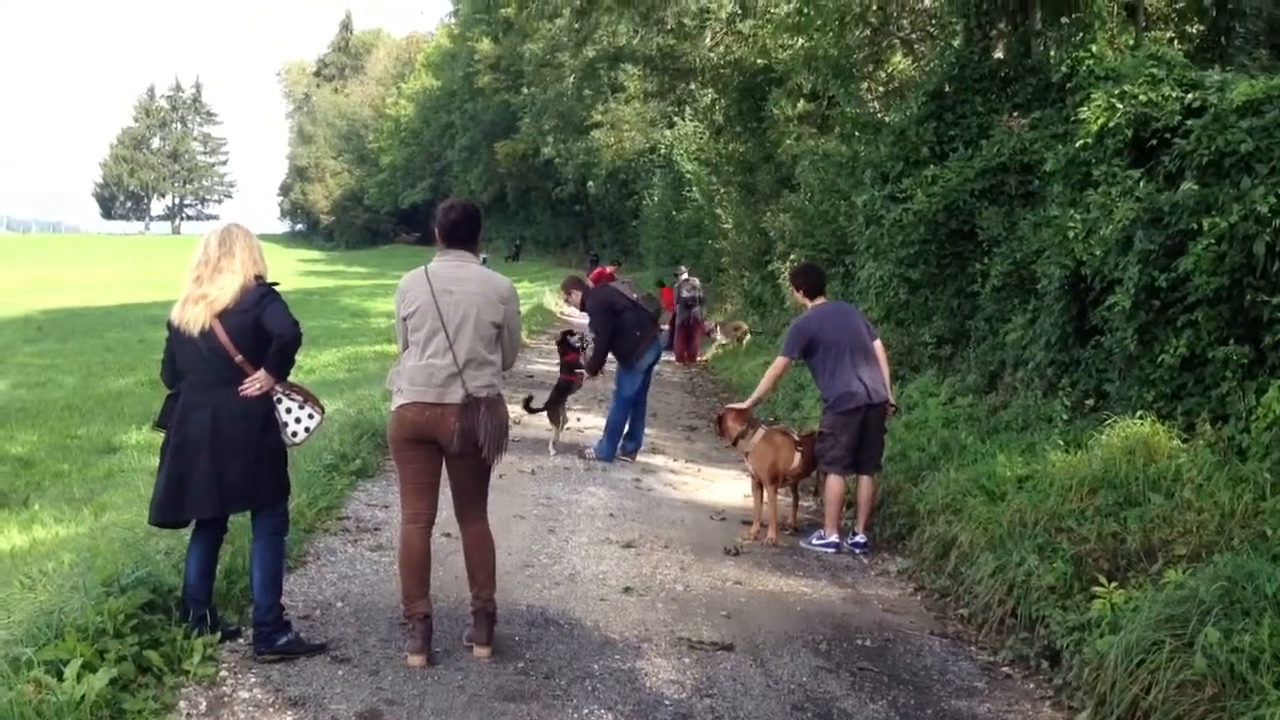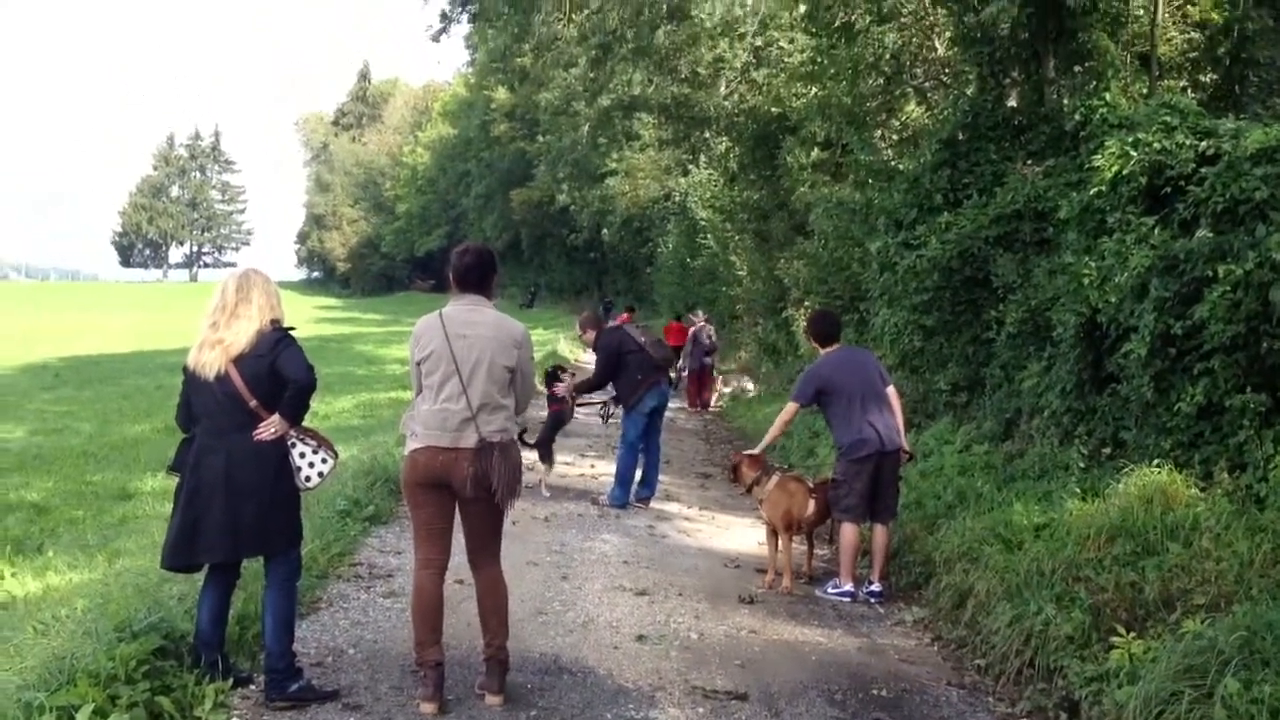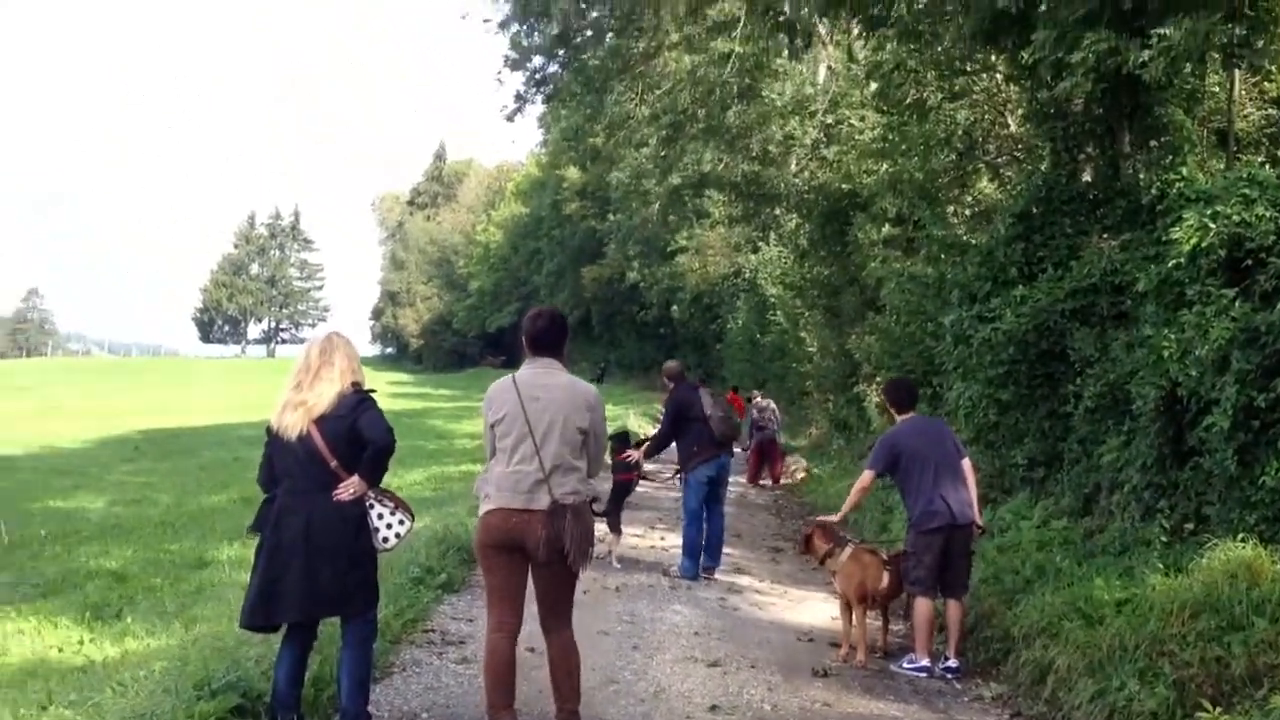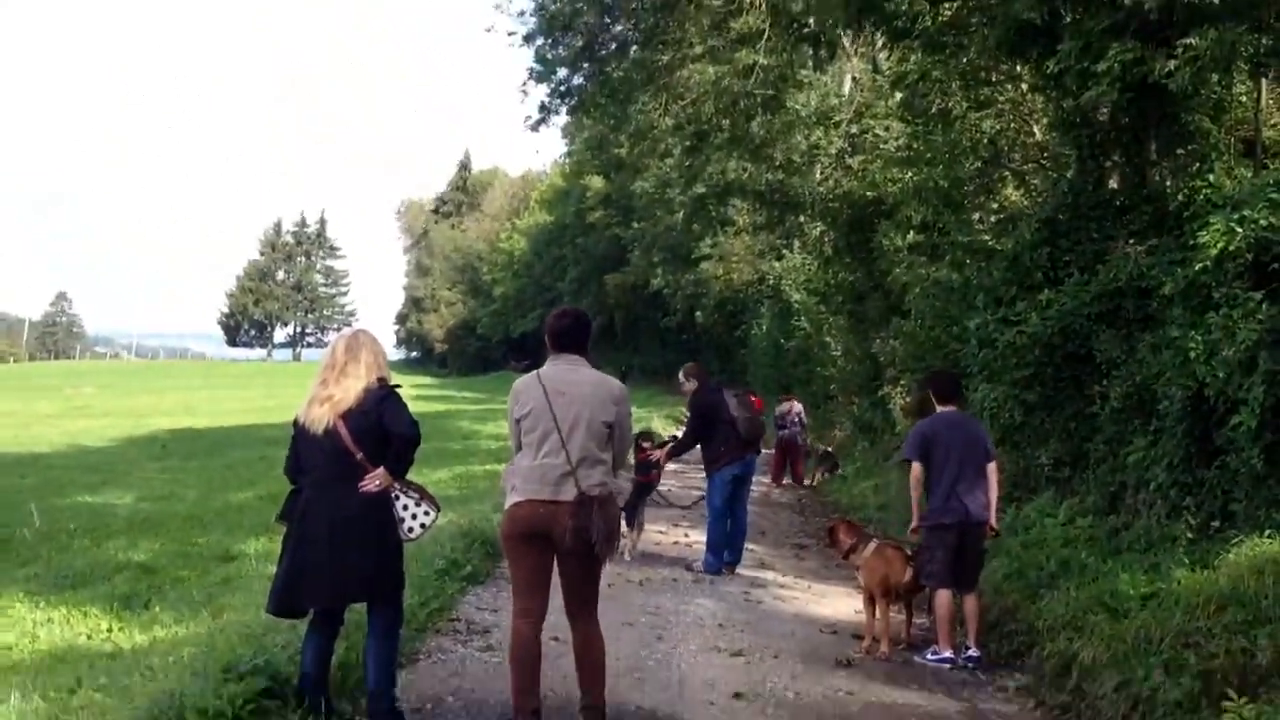
dt=1s
person 1, frame 1
left shoulder: (411, 284)
right shoulder: (500, 288)
left elbow: (404, 347)
right elbow: (509, 357)
left hip: (414, 407)
right hip: (473, 411)
left knee: (416, 518)
right knee: (474, 517)
left ankle: (418, 629)
right ankle: (483, 623)
person 1, frame 2
left shoulder: (425, 327)
right shoulder: (513, 332)
left elbow: (417, 390)
right elbow: (523, 400)
left hip: (427, 451)
right hip: (488, 456)
left knee: (428, 563)
right knee: (487, 563)
left ankle: (430, 676)
right ankle: (494, 672)
person 1, frame 3
left shoulder: (498, 391)
right shoulder: (586, 395)
left elbow: (490, 454)
right elbow: (595, 463)
left hip: (501, 514)
left knee: (501, 626)
right knee: (558, 626)
person 1, frame 4
left shoulder: (524, 387)
right shoulder: (612, 389)
left elbow: (515, 448)
right elbow: (620, 458)
left hip: (527, 507)
left knee: (526, 615)
right knee: (584, 616)
person 2, frame 1
left shoulder: (185, 308)
right shoulder: (257, 297)
left elbow: (170, 375)
right elbow: (288, 334)
right wrist: (272, 373)
left hip: (197, 429)
right hip: (246, 429)
left knee: (208, 523)
right knee: (268, 526)
left ankle: (197, 620)
right ankle: (270, 634)
person 2, frame 2
left shoulder: (201, 352)
right shoulder: (273, 341)
left elbow: (185, 418)
right elbow: (303, 379)
right wrist: (286, 418)
left hip: (211, 473)
right hip: (260, 472)
left knee: (221, 567)
right knee: (281, 570)
left ankle: (208, 665)
right ankle: (281, 680)
person 2, frame 3
left shoulder: (284, 413)
right shoulder: (354, 404)
left elbow: (267, 479)
right elbow: (382, 441)
right wrist: (365, 479)
left hip: (291, 533)
right hip: (339, 533)
left knee: (299, 627)
right knee: (357, 629)
person 2, frame 4
left shoulder: (312, 408)
right shoulder: (380, 398)
left elbow: (293, 469)
right elbow: (408, 432)
right wrist: (390, 472)
left hip: (317, 525)
right hip: (366, 526)
left knee: (326, 613)
right knee: (383, 614)
person 3, frame 1
left shoulder: (804, 324)
right shoulder: (851, 311)
left elbow: (777, 370)
right elbow: (879, 351)
left wrist: (749, 403)
right wrist: (888, 394)
left hip: (844, 402)
right hip: (875, 398)
left knee: (835, 469)
right knee: (866, 470)
left ankle: (830, 535)
right ankle: (859, 535)
person 3, frame 2
left shoulder: (817, 372)
right shoulder: (866, 356)
left elbow: (786, 416)
right elbow: (893, 397)
left wrist: (759, 449)
right wrist: (903, 440)
left hip: (857, 449)
right hip: (889, 445)
left knee: (849, 517)
right knee: (881, 518)
left ankle: (845, 584)
right ankle: (875, 584)
person 3, frame 3
left shoulder: (892, 439)
right shoulder: (942, 427)
left elbow: (864, 484)
right elbow: (968, 469)
left wrist: (840, 515)
right wrist: (976, 512)
left hip: (928, 520)
right hip: (961, 518)
left knee: (922, 591)
right knee: (954, 593)
left ankle: (920, 659)
right ankle: (951, 659)
person 3, frame 4
left shoulder: (924, 429)
right shoulder: (977, 427)
left elbow: (916, 477)
right elbow: (992, 473)
left wrist: (916, 517)
right wrist: (992, 514)
left hip: (942, 516)
right hip: (976, 516)
left knee: (941, 585)
right knee: (969, 586)
left ankle: (944, 650)
right ankle: (973, 649)
person 4, frame 1
left shoulder: (595, 301)
right shoulder: (603, 294)
left elbow: (603, 340)
left wrist: (591, 368)
right wrist: (595, 364)
left hip: (637, 349)
right hip: (651, 343)
left knee: (621, 401)
right knee: (637, 400)
left ankle: (604, 451)
right ankle: (629, 448)
person 4, frame 2
left shoulder: (606, 342)
right shoulder: (618, 334)
left elbow: (600, 379)
left wrist: (573, 388)
right wrist: (620, 397)
left hip: (643, 392)
right hip: (660, 386)
left knee: (629, 445)
right knee: (651, 444)
left ankle: (618, 497)
right ankle: (644, 495)
person 4, frame 3
left shoulder: (676, 397)
right shoulder: (703, 393)
left elbow: (666, 434)
left wrist: (644, 452)
left hip: (700, 461)
right hip: (722, 456)
left knee: (693, 515)
right knee: (715, 513)
left ankle: (689, 568)
right ankle: (709, 565)
person 4, frame 4
left shoulder: (700, 399)
right shoulder: (720, 394)
left elbow: (692, 436)
left wrist: (668, 453)
right wrist: (674, 448)
left hip: (725, 460)
right hip: (747, 455)
left knee: (717, 512)
right knee: (738, 511)
left ankle: (713, 563)
right ankle: (731, 561)
